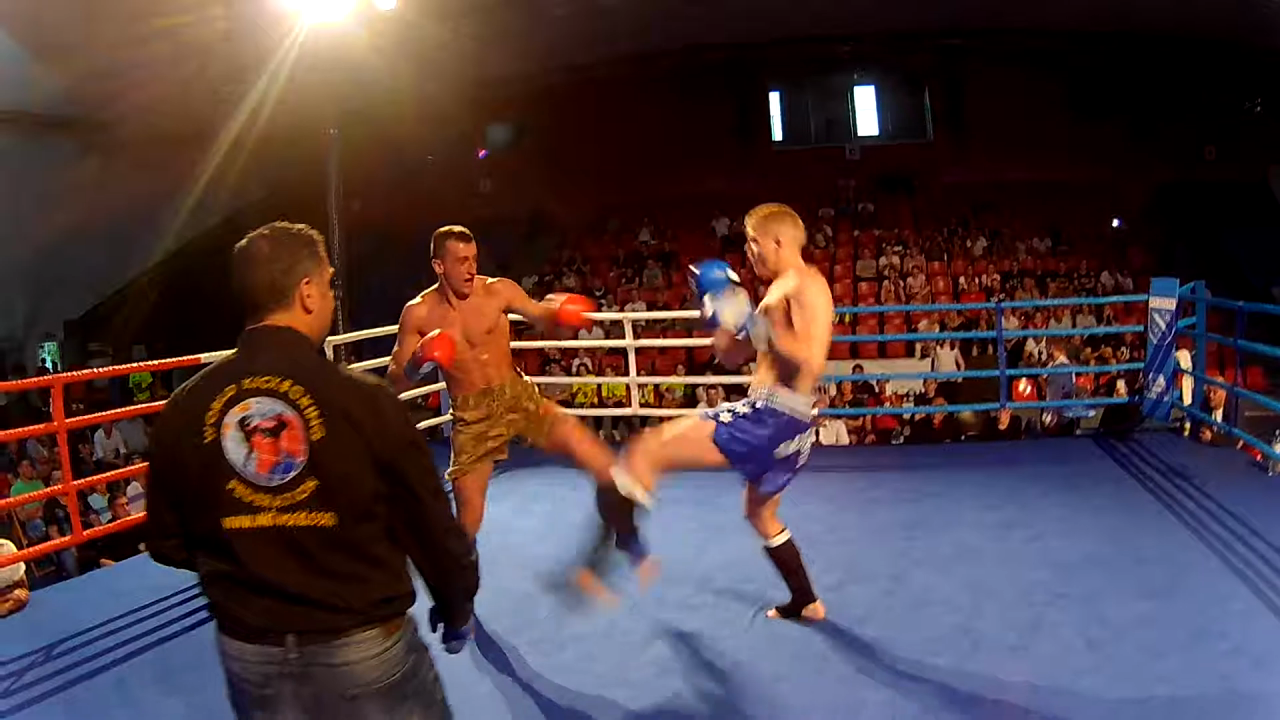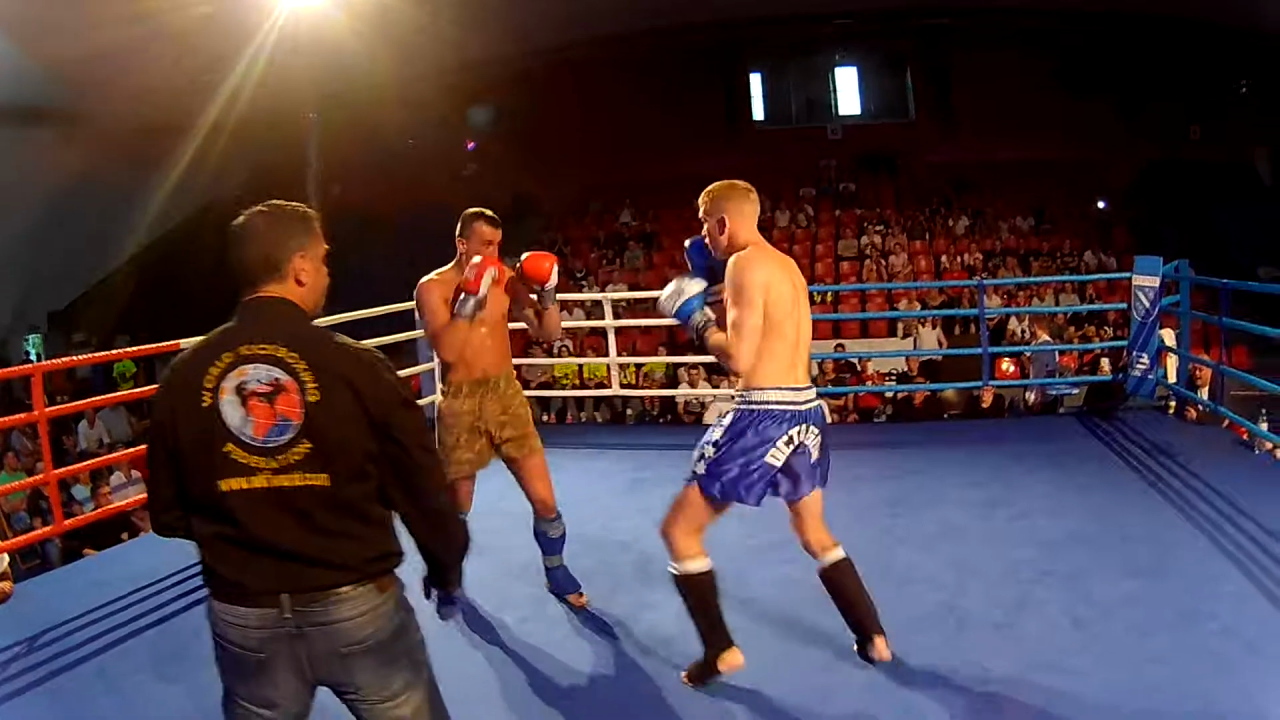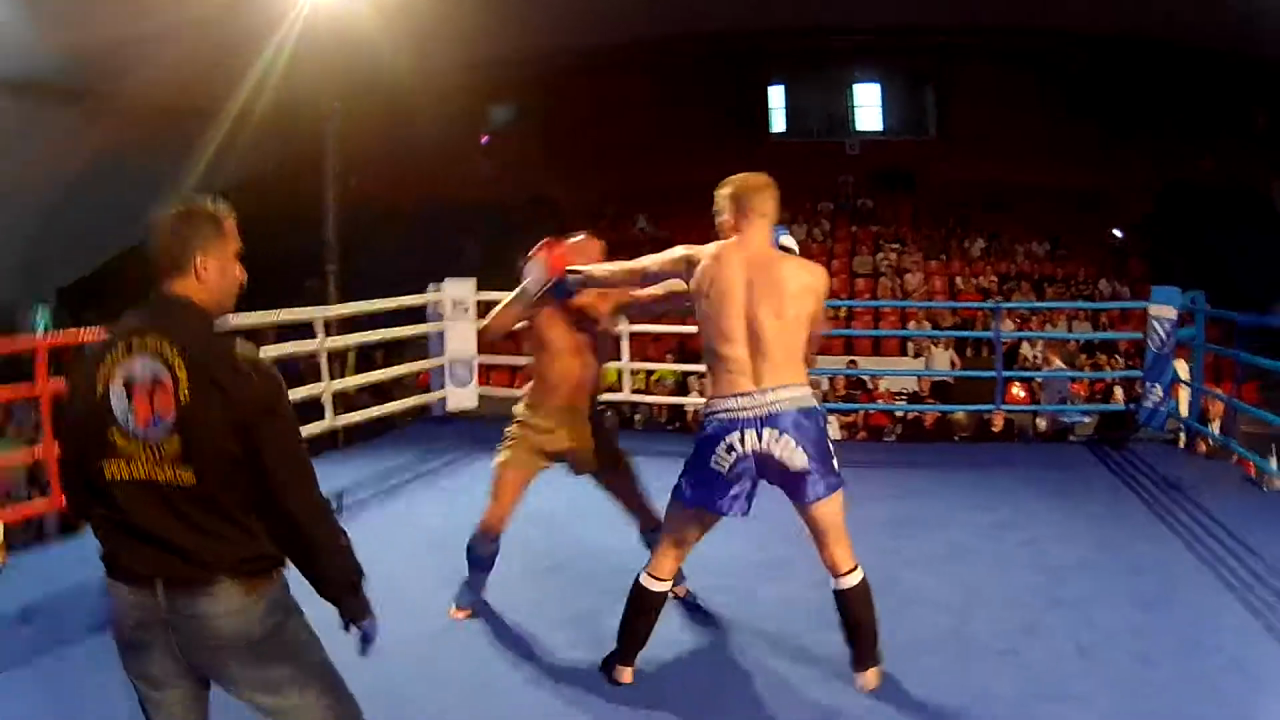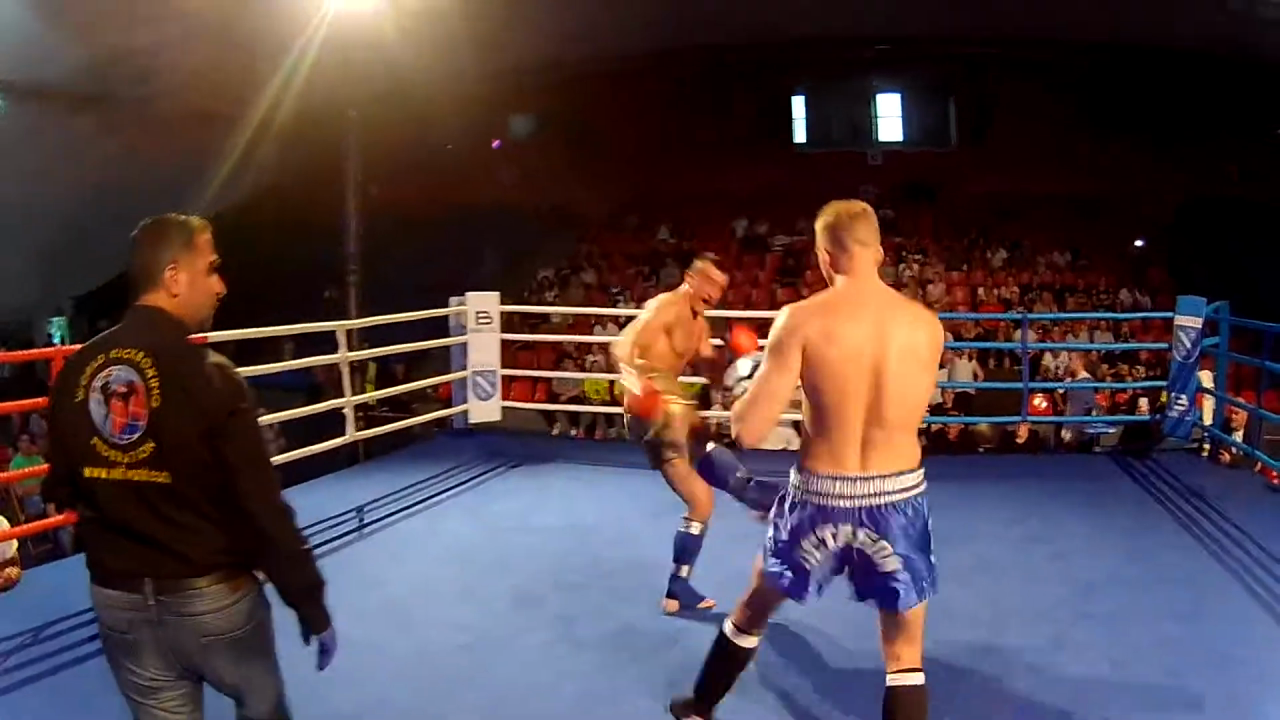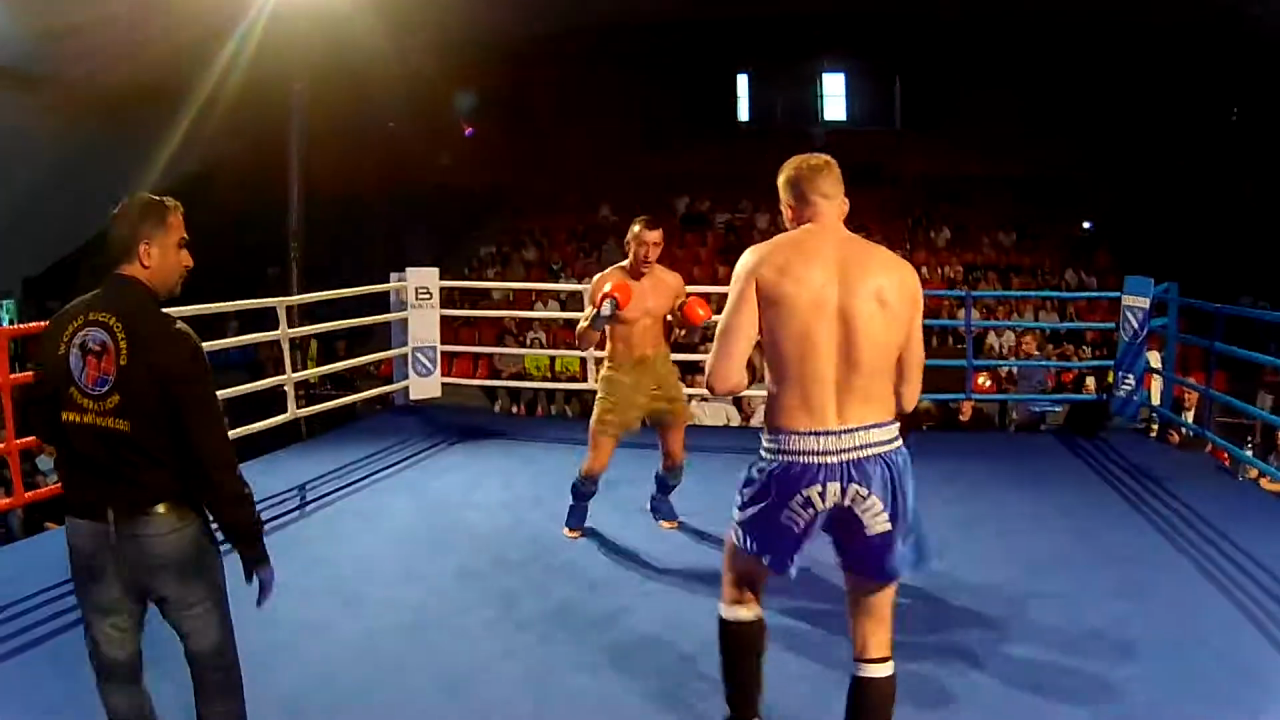
dt=0.4s
person 1, frame 1
left shoulder: (184, 410)
right shoulder: (363, 399)
left elbow: (167, 543)
right elbow: (432, 528)
right wrist: (457, 608)
left hip: (252, 656)
right hip: (367, 648)
person 1, frame 2
left shoulder: (183, 378)
right shoulder: (357, 367)
left elbow: (168, 514)
right elbow: (424, 492)
right wrist: (446, 570)
left hip: (244, 618)
right hip: (357, 609)
person 1, frame 3
left shoulder: (95, 363)
right shoulder: (237, 370)
left elbow: (79, 490)
right elbow: (296, 503)
right wrist: (352, 597)
left hip: (135, 603)
right hip: (233, 601)
person 1, frame 4
left shoulder: (75, 372)
right shoulder: (208, 377)
left elbow: (63, 489)
right elbow: (260, 509)
right wrist: (312, 607)
left hip: (120, 602)
right hip: (214, 600)
person 1, frame 5
left shoulder: (62, 328)
right shoulder: (169, 339)
left elbow: (49, 427)
right elbow: (212, 456)
right wrist: (253, 547)
left hip: (87, 530)
right hip: (165, 528)
left knee: (116, 666)
right knee: (211, 660)
person 2, frame 1
left shoulder: (802, 282)
right shoulder: (780, 290)
left elbow: (808, 362)
right elbow: (730, 356)
left wrist: (754, 325)
right wrist: (718, 302)
left hip: (772, 416)
right hip: (784, 423)
left knee: (645, 452)
right knee: (761, 515)
right ankle: (807, 602)
person 2, frame 2
left shoulder: (745, 266)
right shoulder: (785, 266)
left elbow: (742, 359)
left wrist: (695, 312)
right wrist: (713, 279)
left hip: (763, 418)
right hip: (804, 412)
left knee: (679, 531)
right knee: (815, 538)
left ankle: (720, 650)
right ankle: (872, 637)
person 2, frame 3
left shoulder: (700, 259)
right shoulder: (810, 274)
left elbow: (625, 273)
left wrist: (577, 274)
left hip: (728, 425)
right hip: (794, 416)
left knee: (670, 548)
right knee: (837, 551)
left ankle: (624, 660)
right ankle: (867, 664)
person 2, frame 4
left shoulder: (802, 320)
right shoulder: (927, 326)
left elbow: (748, 432)
left wrist: (751, 377)
left hip: (820, 500)
right hip: (899, 502)
left knee: (754, 610)
right knee: (905, 655)
person 2, frame 5
left shoulder: (762, 261)
right shoulder: (900, 274)
left elbow: (723, 379)
right elbow: (908, 396)
left hip: (794, 463)
right hip: (876, 461)
left knee: (740, 580)
right knee: (873, 635)
person 3, frame 1
left shoulder: (499, 290)
right shoulder: (418, 313)
left elbow: (544, 319)
right elbow: (395, 380)
left wrist: (562, 312)
right wrist: (420, 363)
left hip: (520, 398)
right hip: (473, 416)
left knee: (602, 466)
right knee: (468, 527)
person 3, frame 2
left shoulder: (507, 278)
right shoulder: (432, 287)
left elbow: (548, 334)
right elbow: (448, 351)
left wrist: (547, 290)
right wrist: (470, 299)
left hip: (507, 397)
right hip: (460, 405)
left knee: (544, 501)
right knee: (458, 508)
left ankle: (558, 576)
person 3, frame 3
left shoulder: (605, 297)
right shoulder: (539, 297)
left elbow: (653, 295)
right elbow: (489, 334)
right wrist: (532, 286)
left hip: (585, 418)
right hip: (537, 419)
left knee: (639, 506)
right knee: (494, 519)
right ankle: (473, 586)
person 3, frame 4
left shoulder: (697, 323)
right shoulder: (664, 307)
left elbow: (713, 370)
right elbow: (622, 346)
right wrist: (635, 383)
left hip: (669, 408)
right hip: (652, 405)
left knee: (702, 503)
left ankle: (679, 590)
person 3, frame 5
left shoulder: (673, 282)
right shoulder: (605, 282)
left elbow: (684, 329)
right elbow: (583, 341)
left wrist: (695, 325)
right wrist: (599, 317)
left hip: (661, 371)
right hip: (620, 374)
left knee: (675, 457)
right knee: (595, 466)
left ankle: (660, 500)
right ankle: (578, 511)
